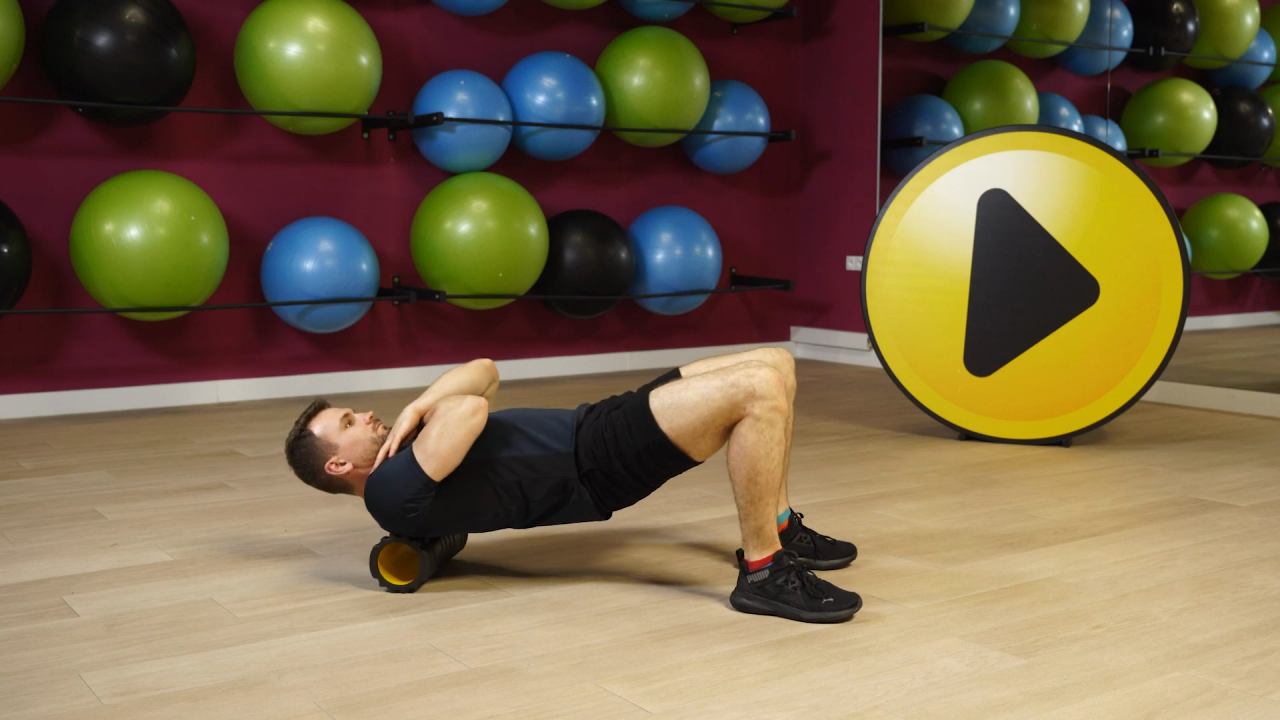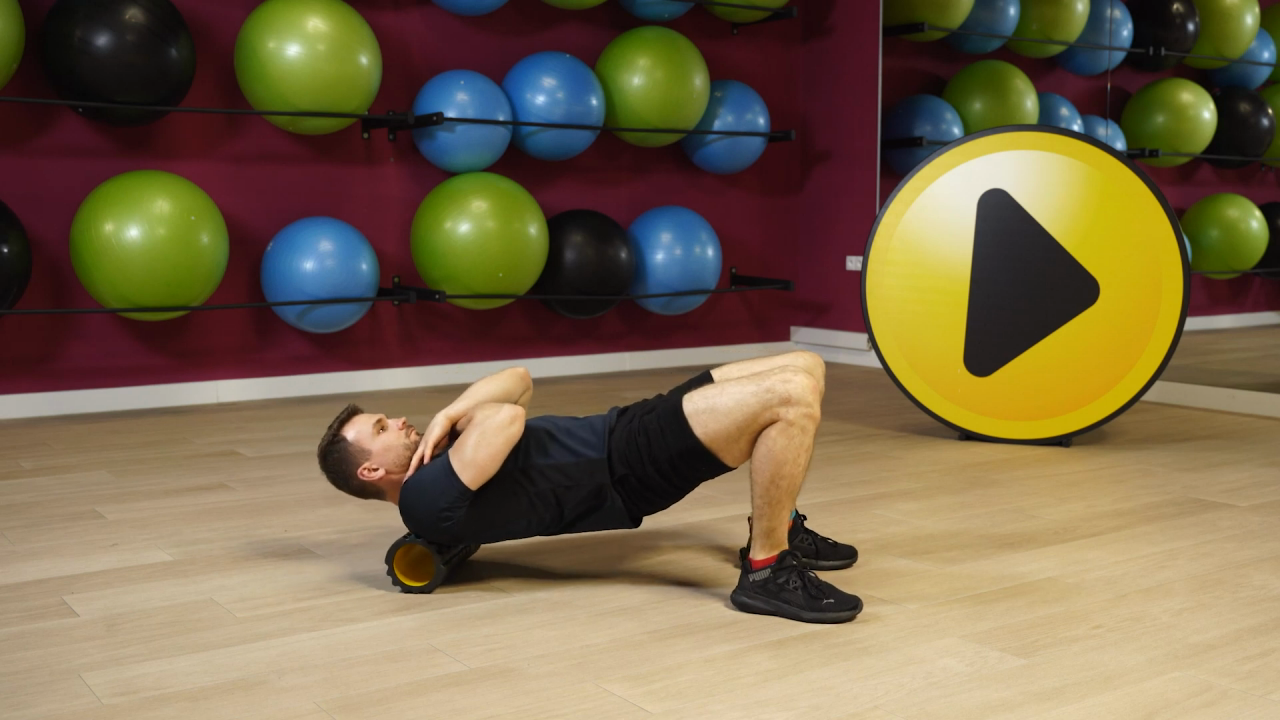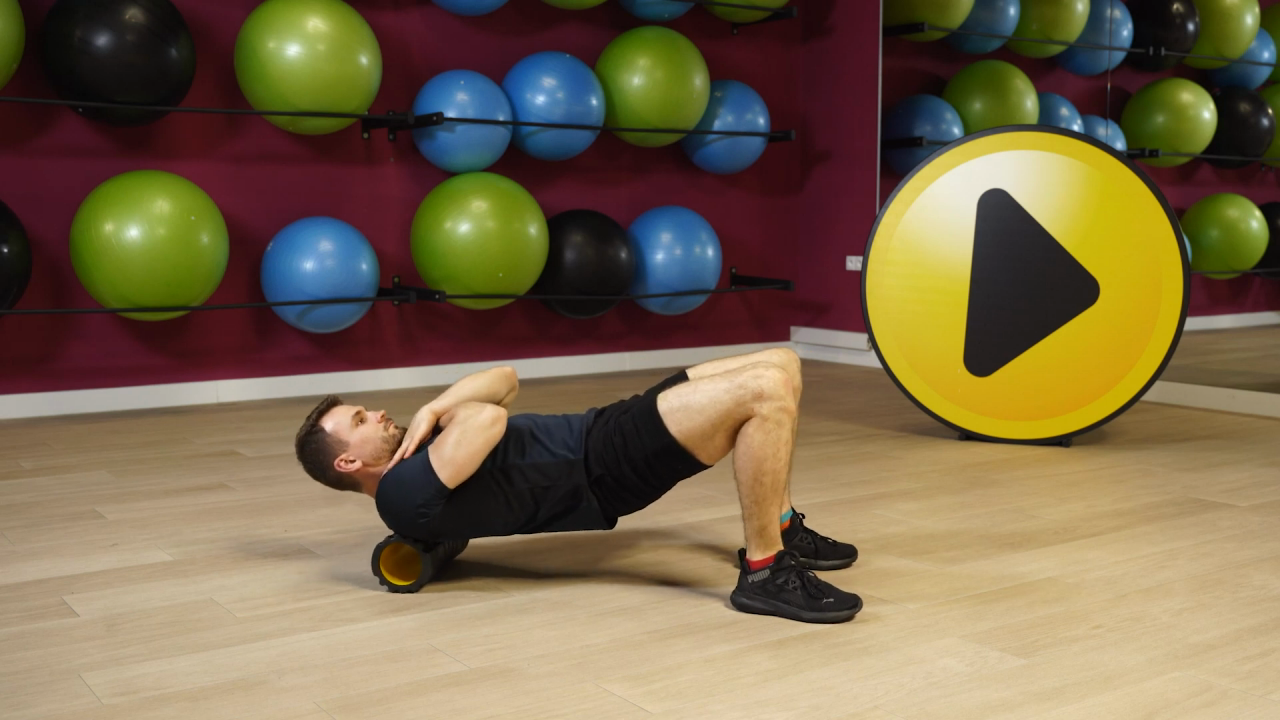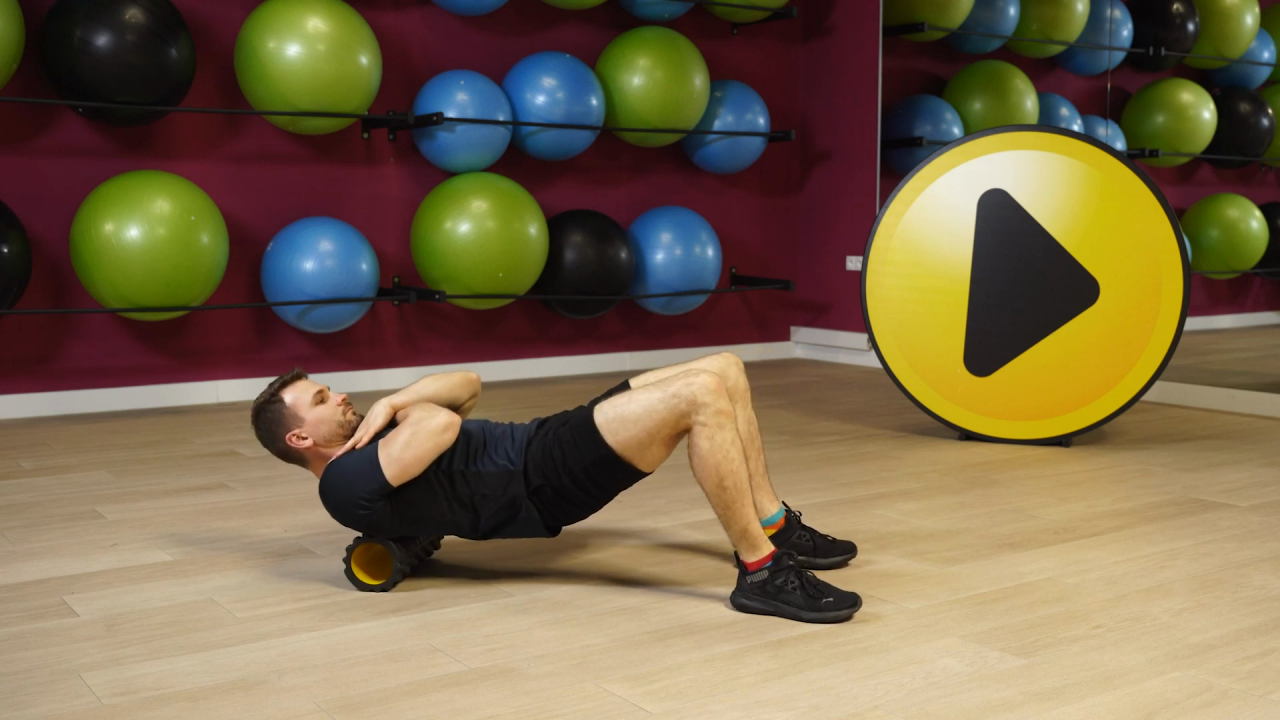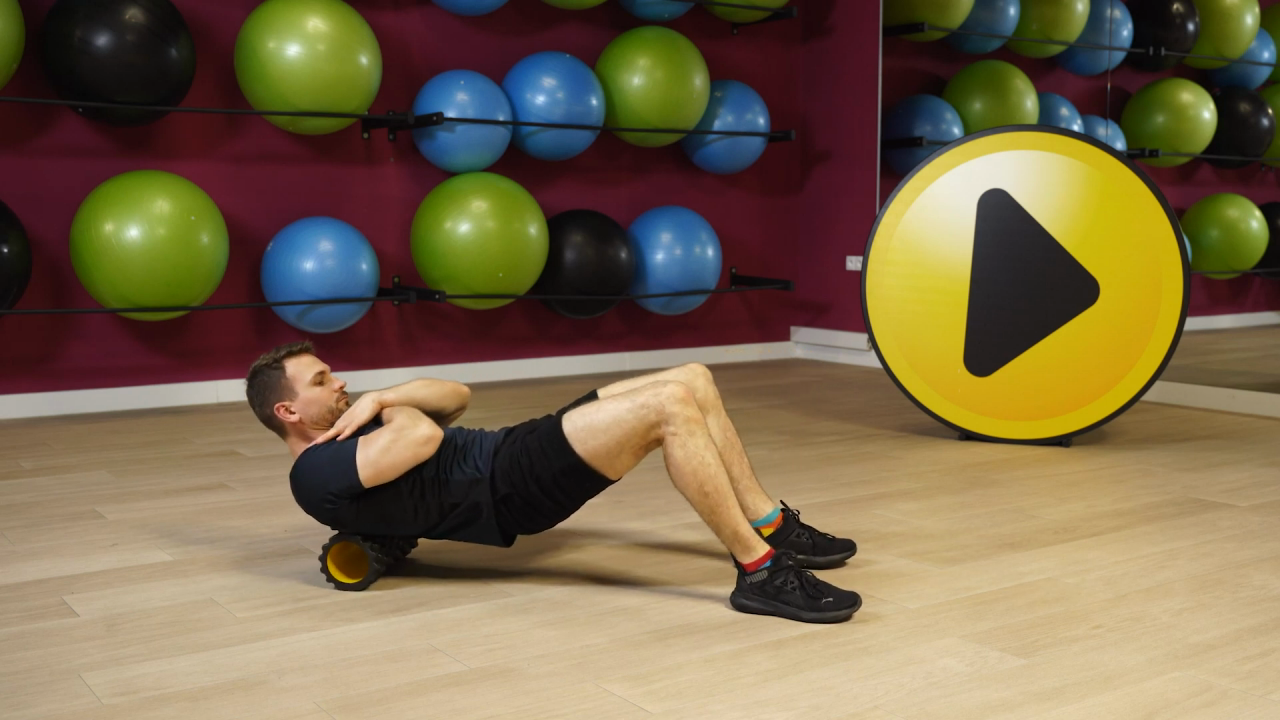
dt=1s
person 1, frame 1
left shoulder: (408, 454)
right shoulder: (394, 492)
left elbow: (483, 372)
right elbow: (470, 408)
left wrist: (418, 407)
right wrist: (427, 409)
left hip: (596, 428)
right hip: (596, 465)
left knee: (774, 363)
right knee: (760, 390)
left ankle: (780, 529)
right ankle: (764, 572)
person 1, frame 2
left shoulder: (444, 455)
right shoulder: (429, 499)
left elbow: (519, 380)
right elbow: (508, 418)
left wrist: (450, 413)
right wrist: (460, 417)
left hip: (627, 431)
right hip: (627, 469)
left knee: (805, 367)
right knee: (793, 396)
left ankle: (782, 531)
right ankle: (767, 571)
person 1, frame 3
left shoulder: (424, 451)
right shoulder: (405, 495)
left elbow: (505, 378)
right elbow: (489, 418)
left wrist: (434, 409)
right wrist: (442, 411)
left hip: (603, 433)
right hip: (602, 469)
left knee: (780, 364)
right knee: (766, 391)
left ankle: (781, 529)
right ankle: (765, 571)
person 1, frame 4
left shoulder: (378, 441)
right shoulder: (348, 484)
left elbow: (468, 384)
right elbow: (442, 425)
left wrist: (392, 402)
right wrist: (401, 404)
left hip: (548, 444)
right hip: (544, 480)
left knee: (723, 370)
right knee: (702, 395)
left ankle: (775, 526)
right ankle: (761, 571)
person 1, frame 5
left shoulder: (355, 434)
right shoulder: (318, 475)
left elbow: (457, 396)
right elbow: (424, 438)
left wrist: (379, 399)
right wrist: (386, 403)
left hip: (514, 454)
right hip: (510, 489)
left knee: (692, 381)
right knee: (670, 406)
left ankle: (771, 526)
right ankle: (759, 571)
